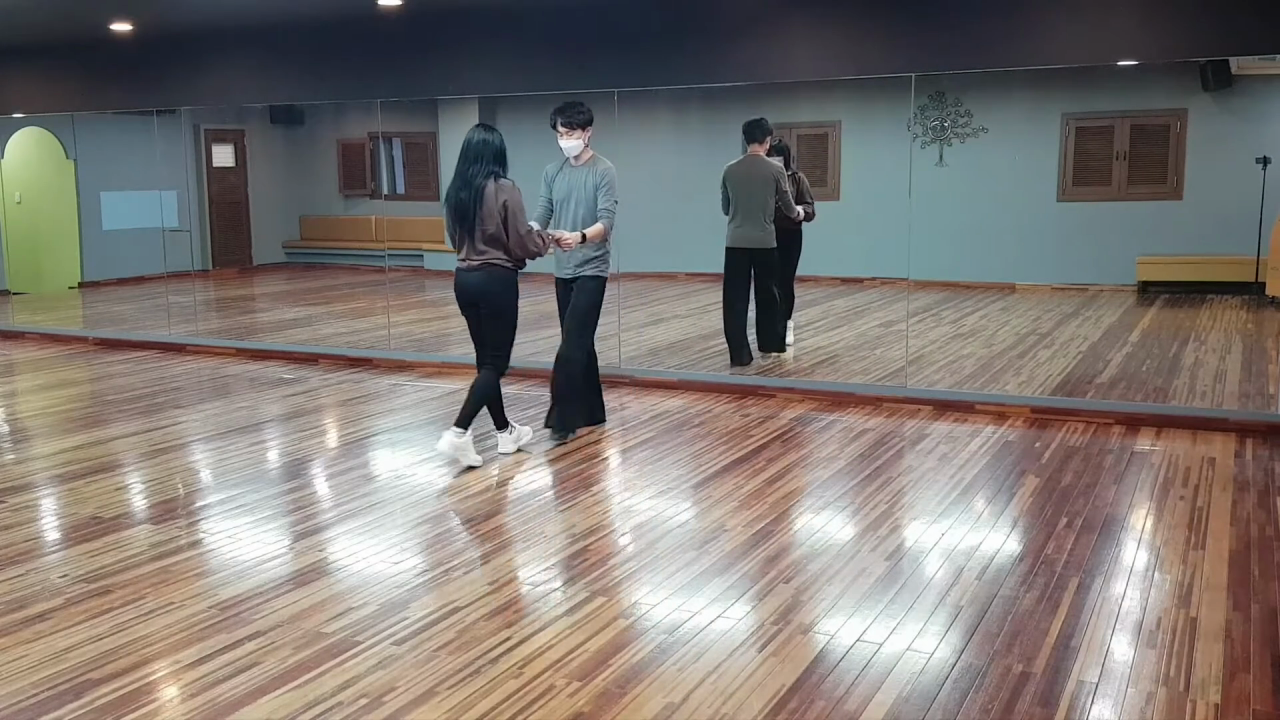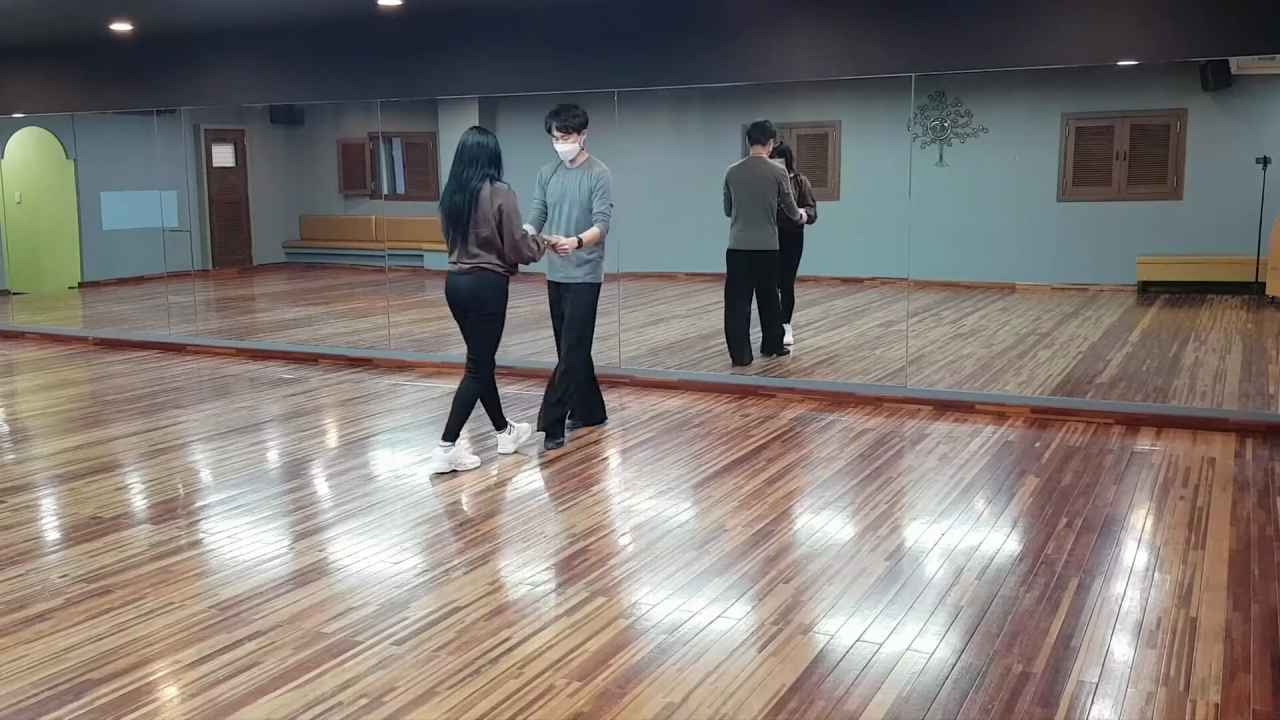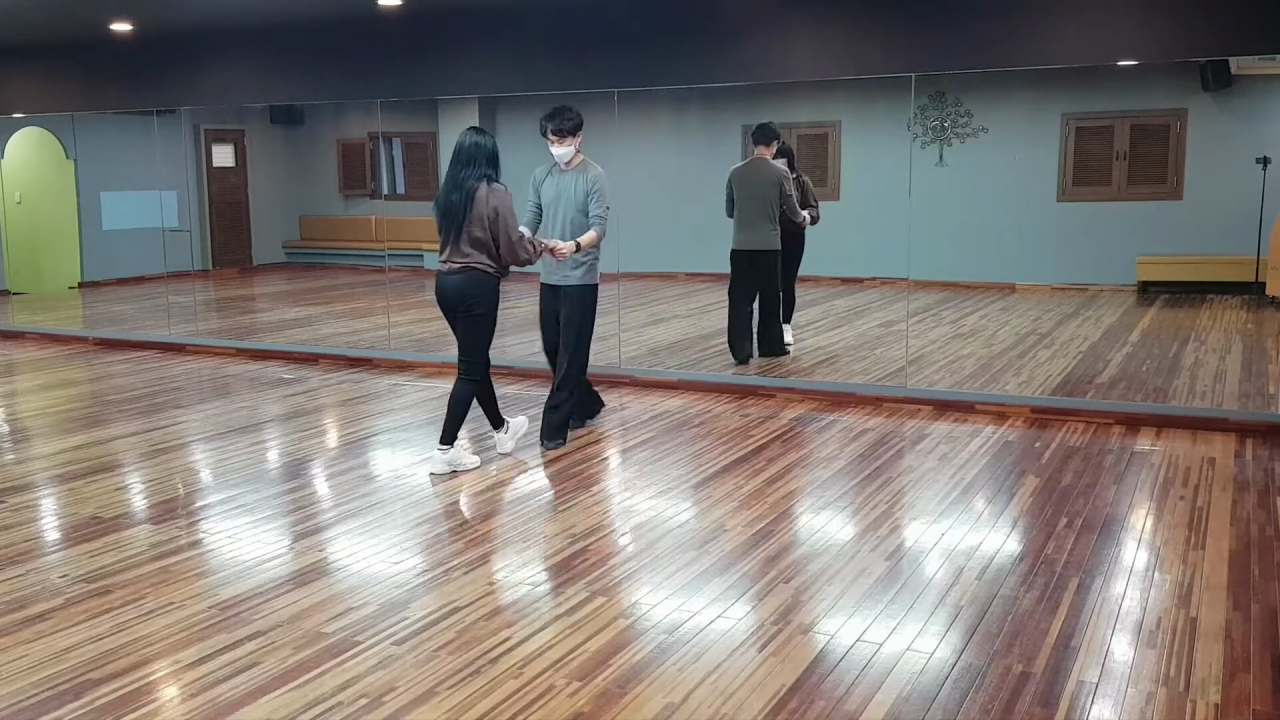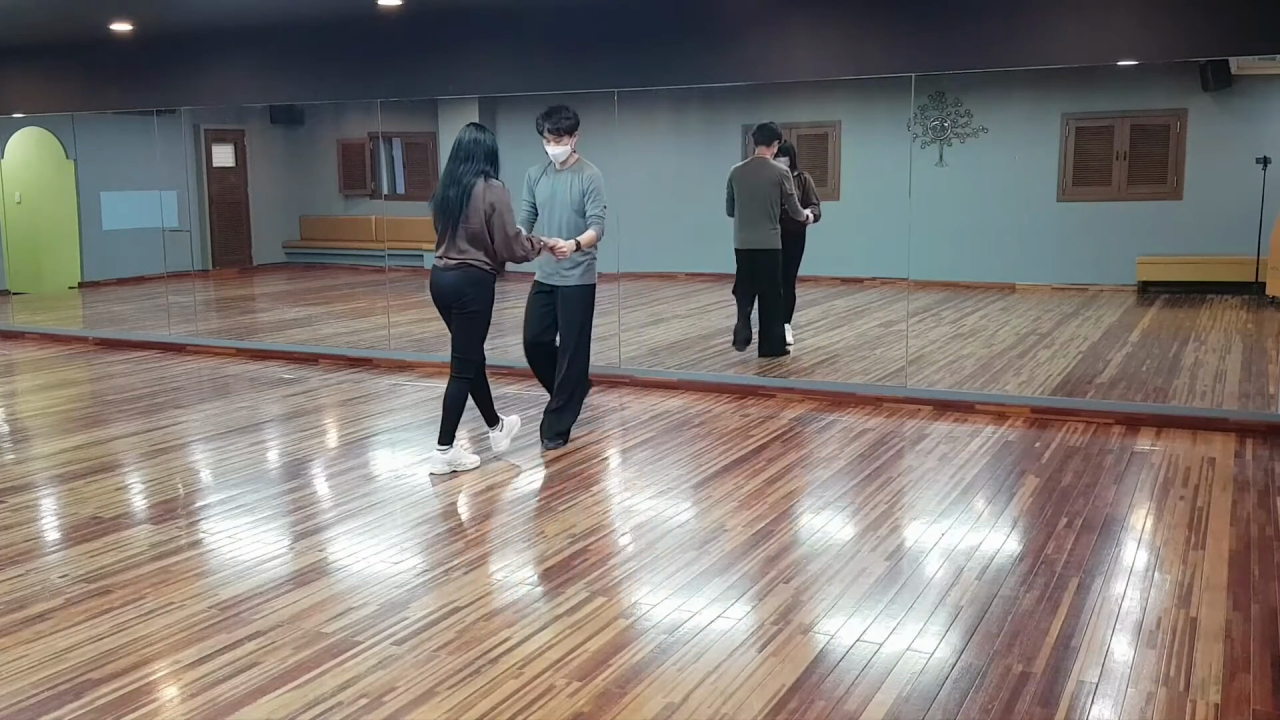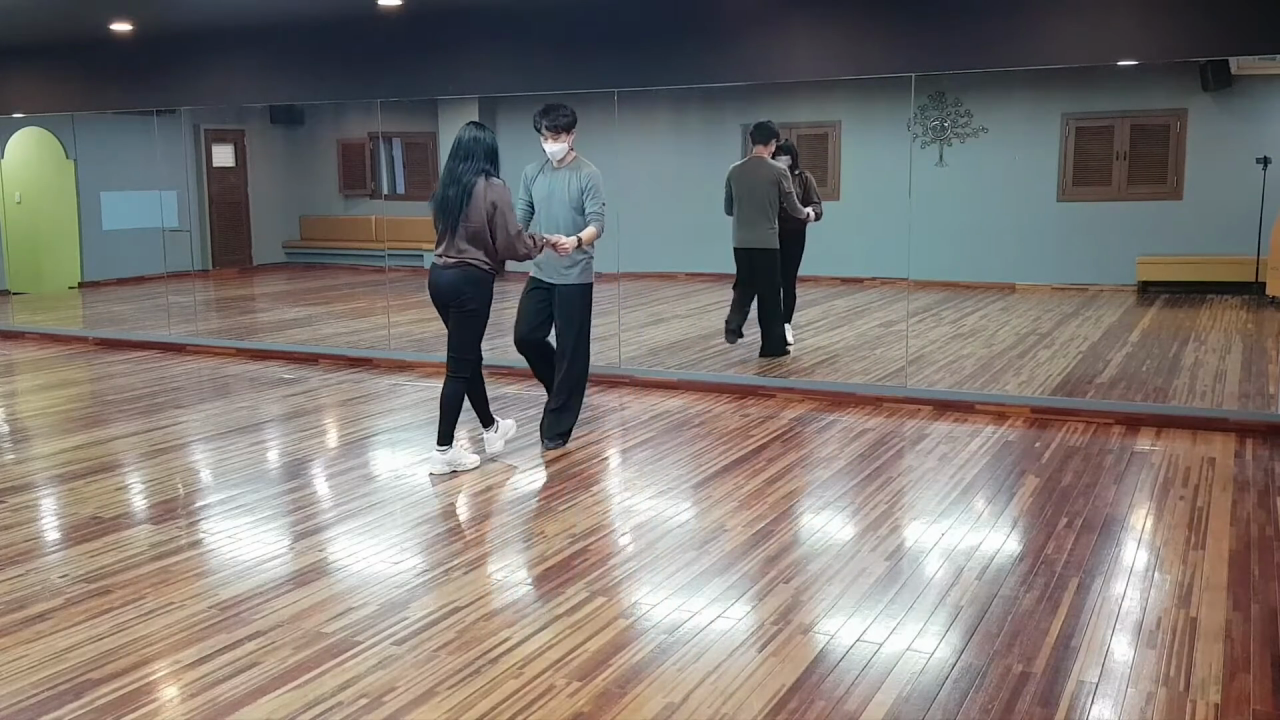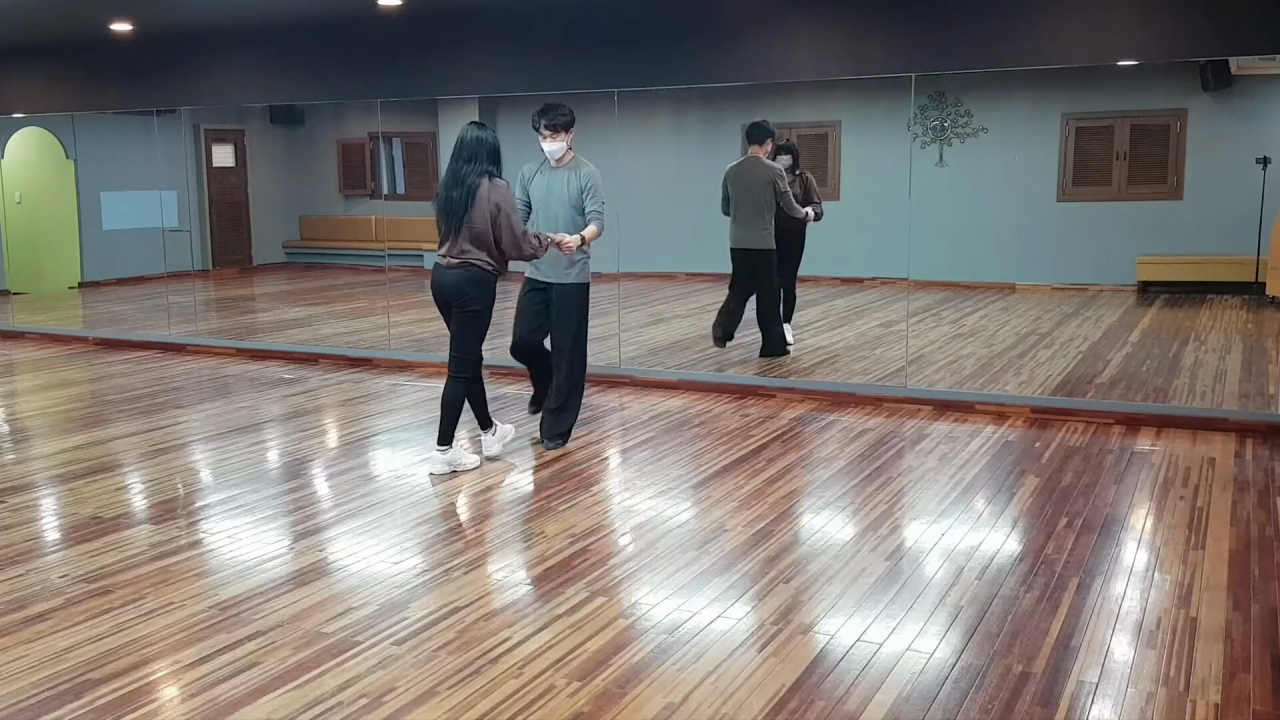
dt=0.1s
person 1, frame 1
left shoulder: (456, 191)
right shoulder: (504, 190)
right elbow: (523, 243)
right wrist: (546, 239)
left hip: (465, 279)
right hip: (496, 280)
left knee: (488, 358)
right knee: (495, 362)
left ankle: (505, 431)
right ankle: (456, 435)
person 1, frame 2
left shoulder: (451, 194)
right shoulder: (498, 193)
right elbow: (517, 248)
right wrist: (540, 243)
left hip: (456, 282)
right hip: (486, 285)
left knee: (481, 362)
right knee: (478, 369)
left ankle: (504, 431)
right ankle: (446, 447)
person 1, frame 3
left shoulder: (448, 194)
right shoulder: (494, 193)
right elbow: (514, 249)
right wrist: (539, 246)
left hip: (447, 281)
right hip: (476, 285)
left knee: (475, 359)
right knee: (471, 368)
left ankle: (502, 428)
right ankle: (444, 450)
person 1, frame 4
left shoulder: (446, 189)
right shoulder: (492, 190)
right elbow: (511, 246)
right wrist: (540, 244)
left hip: (442, 278)
right hip: (472, 282)
left knee: (471, 357)
right knee: (464, 366)
left ankle: (496, 426)
right ankle: (444, 450)
person 1, frame 5
left shoulder: (446, 187)
right shoulder: (492, 188)
right elbow: (512, 244)
right wrist: (541, 242)
left hip: (440, 276)
right hip: (470, 281)
left knee: (468, 356)
right knee: (460, 364)
left ankle: (491, 428)
right ankle: (443, 451)
person 1, frame 6
left shoulder: (449, 188)
right shoulder: (495, 189)
right elbow: (517, 244)
right wrist: (547, 241)
left hip: (443, 276)
right hip: (473, 281)
left knee: (469, 357)
right knee: (461, 365)
left ankle: (489, 431)
right ankle: (443, 451)
person 2, frame 1
left shoulder: (603, 171)
right shoulder: (552, 172)
left elbow: (606, 221)
right elbow: (543, 215)
left wrist: (579, 236)
left hip: (591, 269)
right hip: (563, 270)
left knee: (574, 341)
right knee: (577, 342)
left ankle: (563, 417)
right ankle: (588, 411)
person 2, frame 2
left shoulder: (598, 174)
right shoulder: (547, 174)
left elbow: (602, 225)
right elbow: (537, 218)
left wrist: (575, 241)
left hip: (584, 274)
right hip: (556, 273)
left knee: (572, 349)
right knee: (571, 348)
left ankle: (552, 423)
right ankle: (588, 410)
person 2, frame 3
left shoulder: (594, 176)
right shoulder: (541, 176)
left elbow: (599, 227)
right elbow: (531, 221)
left wrist: (574, 246)
left hip: (580, 278)
right hip: (550, 277)
left knee: (570, 351)
right knee: (553, 347)
left ankle: (556, 426)
right ankle: (585, 404)
person 2, frame 4
left shoulder: (589, 176)
right shoulder: (535, 175)
left elbow: (598, 226)
right elbow: (526, 219)
left wrist: (574, 244)
left hip: (577, 278)
right hip: (544, 276)
left knee: (571, 352)
right knee: (535, 342)
left ankle: (556, 427)
right ankle: (571, 396)
person 2, frame 5
left shoulder: (588, 174)
right shoulder: (531, 173)
left elbow: (597, 223)
right elbow: (521, 217)
left wrist: (576, 240)
left hip: (575, 277)
right hip: (540, 274)
left knee: (570, 352)
right knee: (525, 337)
left ankle: (557, 425)
right ankle: (559, 384)
person 2, frame 6
left shoulder: (586, 174)
right shoulder: (528, 173)
left elbow: (597, 221)
right elbow: (518, 217)
left wrist: (579, 239)
left hip: (571, 277)
right hip: (536, 274)
left knee: (568, 352)
right knee: (522, 341)
left ankle: (557, 425)
right ankle: (547, 386)
person 3, frame 1
left shoulder: (730, 170)
right shoulder: (775, 170)
right elbow: (787, 207)
right wrist: (799, 214)
left hip: (735, 243)
right hip: (764, 242)
left knee: (735, 300)
right knee: (767, 295)
left ankle: (739, 354)
right ankle: (771, 342)
person 3, frame 2
left shoulder: (733, 172)
right shoulder: (777, 172)
right elbow: (789, 209)
right wrist: (801, 216)
left hip: (737, 245)
right hip: (766, 244)
left knee: (737, 301)
right knee: (768, 298)
left ankle: (740, 354)
right ankle: (772, 345)
person 3, frame 3
left shoulder: (736, 173)
right shoulder: (780, 173)
left elbow: (729, 211)
right elbow: (792, 211)
right wrist: (804, 218)
left hip: (741, 244)
right hip: (768, 245)
left knee: (740, 298)
right knee: (769, 297)
left ankle: (741, 350)
right ankle: (771, 345)
person 3, frame 4
left shoulder: (736, 172)
right shoulder: (780, 173)
left elbow: (730, 210)
right elbow: (793, 210)
right wrist: (807, 217)
left hip: (742, 243)
right hip: (768, 244)
left knee: (743, 293)
right knee: (770, 296)
left ankle: (742, 333)
right ankle: (772, 345)
person 3, frame 5
left shoulder: (734, 171)
right shoulder: (778, 171)
left elbow: (728, 209)
right elbow: (793, 207)
right wrist: (808, 214)
left hip: (741, 242)
right hip: (766, 243)
left knee: (744, 287)
right knee: (769, 295)
left ankle: (734, 323)
right ankle: (773, 346)
person 3, frame 6
left shoulder: (731, 171)
right shoulder: (773, 171)
left elbow: (725, 209)
right elbow: (789, 207)
right wrist: (806, 213)
left hip: (737, 243)
right hip: (762, 243)
left knee: (739, 288)
right knee: (767, 295)
left ankle: (721, 329)
right ankle: (773, 345)
person 4, frame 1
left shoulder: (798, 179)
left elbow: (809, 207)
left wrist: (800, 211)
left hip: (791, 236)
left knee: (786, 283)
left ankle: (787, 324)
person 4, frame 2
left shoulder: (800, 181)
left elbow: (811, 209)
left wrist: (803, 214)
left hip: (792, 238)
left knee: (787, 285)
left ankle: (785, 327)
person 4, frame 3
left shoulder: (802, 181)
left elbow: (813, 208)
left wrist: (807, 216)
left hip: (794, 238)
left knee: (788, 284)
left ankle: (786, 326)
person 4, frame 4
left shoulder: (803, 179)
left elbow: (814, 206)
left wrist: (809, 214)
left hip: (794, 237)
left knee: (789, 283)
left ankle: (786, 326)
person 4, frame 5
left shoulder: (804, 178)
left elbow: (816, 205)
left wrist: (811, 212)
left hip: (794, 235)
left knee: (789, 282)
left ankle: (786, 326)
person 4, frame 6
left shoulder: (805, 179)
left elbow: (816, 205)
left wrist: (810, 211)
left hip: (794, 236)
right hip: (771, 235)
left knee: (789, 282)
left ankle: (786, 326)
